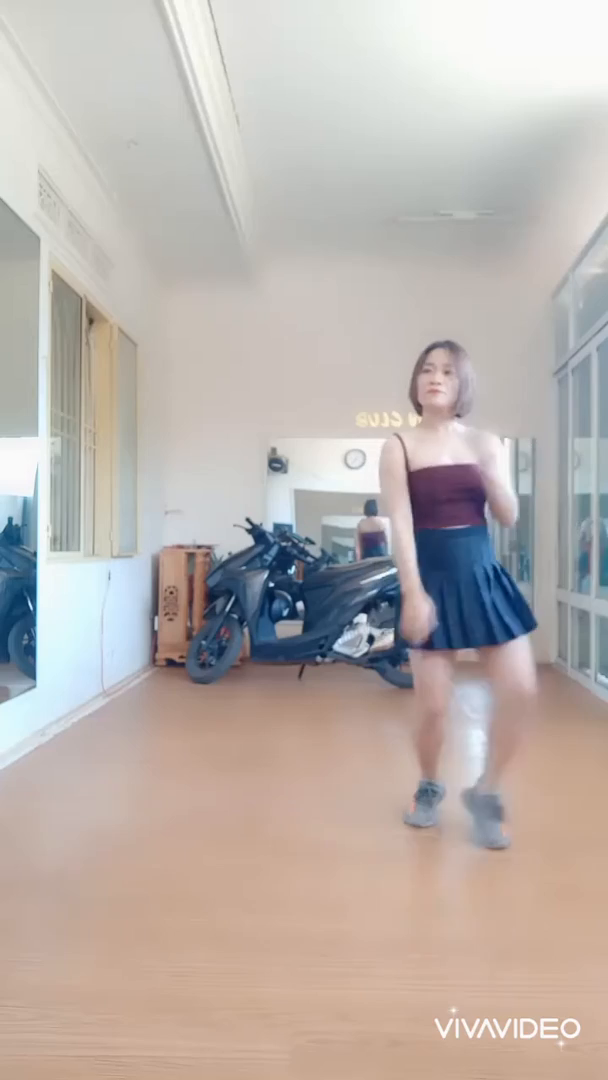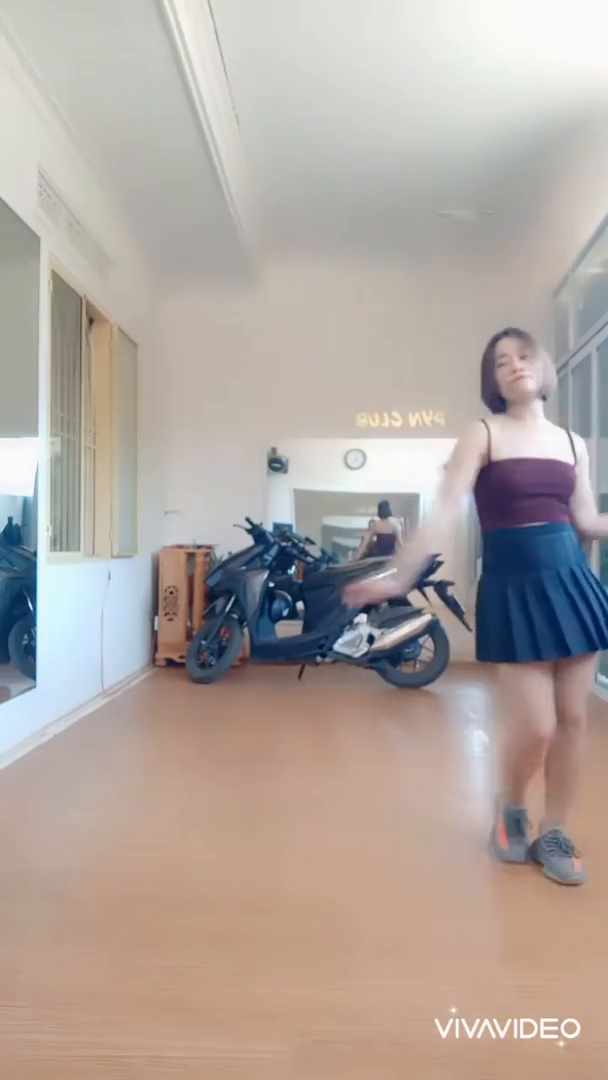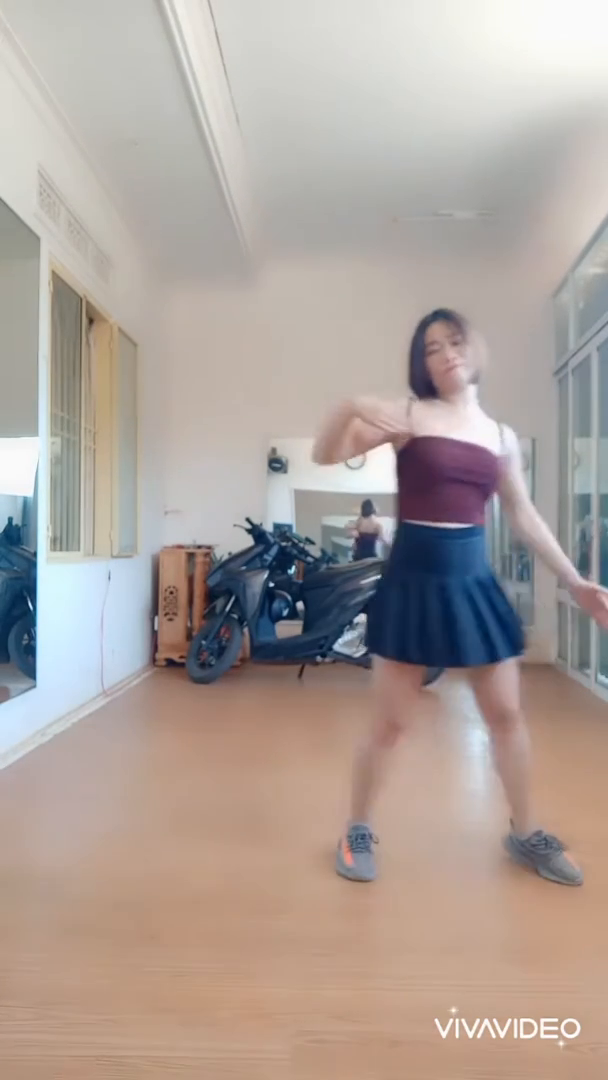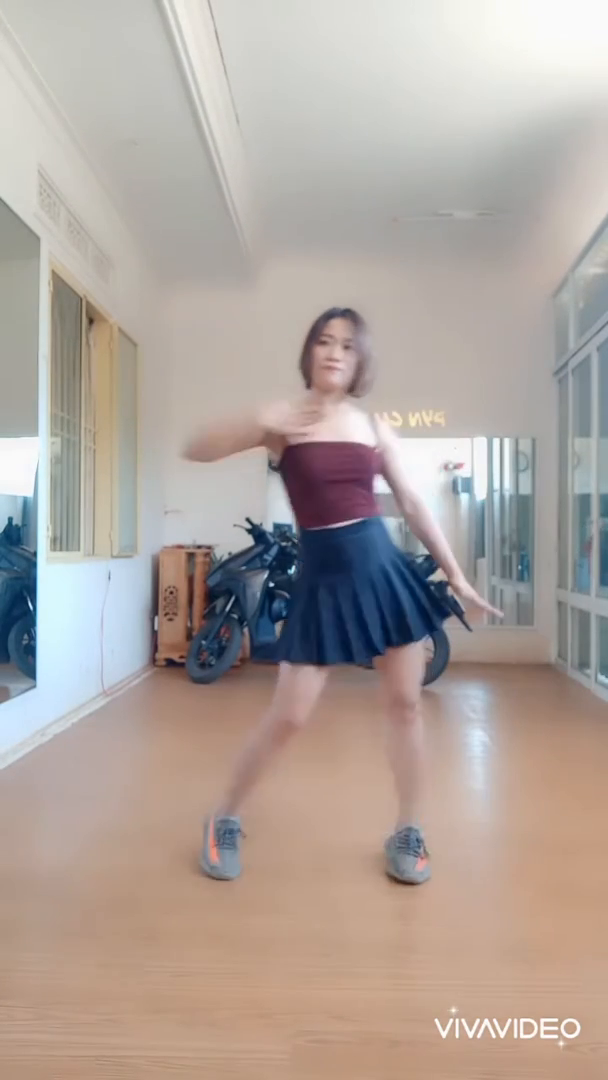
dt=0.7s
person 1, frame 1
left shoulder: (486, 442)
right shoulder: (398, 448)
left elbow: (509, 516)
right elbow: (400, 527)
left wrist: (490, 472)
right wrist: (412, 594)
left hip: (482, 575)
right hip: (430, 580)
left knee: (520, 691)
right knee: (433, 706)
left ankle: (487, 793)
right ankle: (429, 786)
person 1, frame 2
right shoulder: (480, 435)
right elbow: (446, 508)
right wrist: (398, 572)
right hip: (506, 585)
right knee: (537, 726)
left ankle: (553, 833)
right ankle: (511, 807)
person 1, frame 3
left shoulder: (501, 436)
right shoulder: (408, 415)
left elbow: (524, 515)
right elbow: (325, 454)
right wrist: (351, 408)
left hip: (473, 581)
right hip: (413, 578)
left knee: (506, 714)
right knee: (390, 721)
left ankle: (525, 833)
right ankle: (356, 831)
person 1, frame 4
left shoulder: (375, 429)
right shoulder: (281, 418)
left elbow: (411, 503)
right elbow: (196, 451)
left wrist: (455, 573)
right wrist: (264, 427)
left hip: (382, 570)
right hip: (322, 578)
left knee: (404, 705)
right knee: (287, 719)
left ankle: (406, 832)
right ankle: (223, 820)
